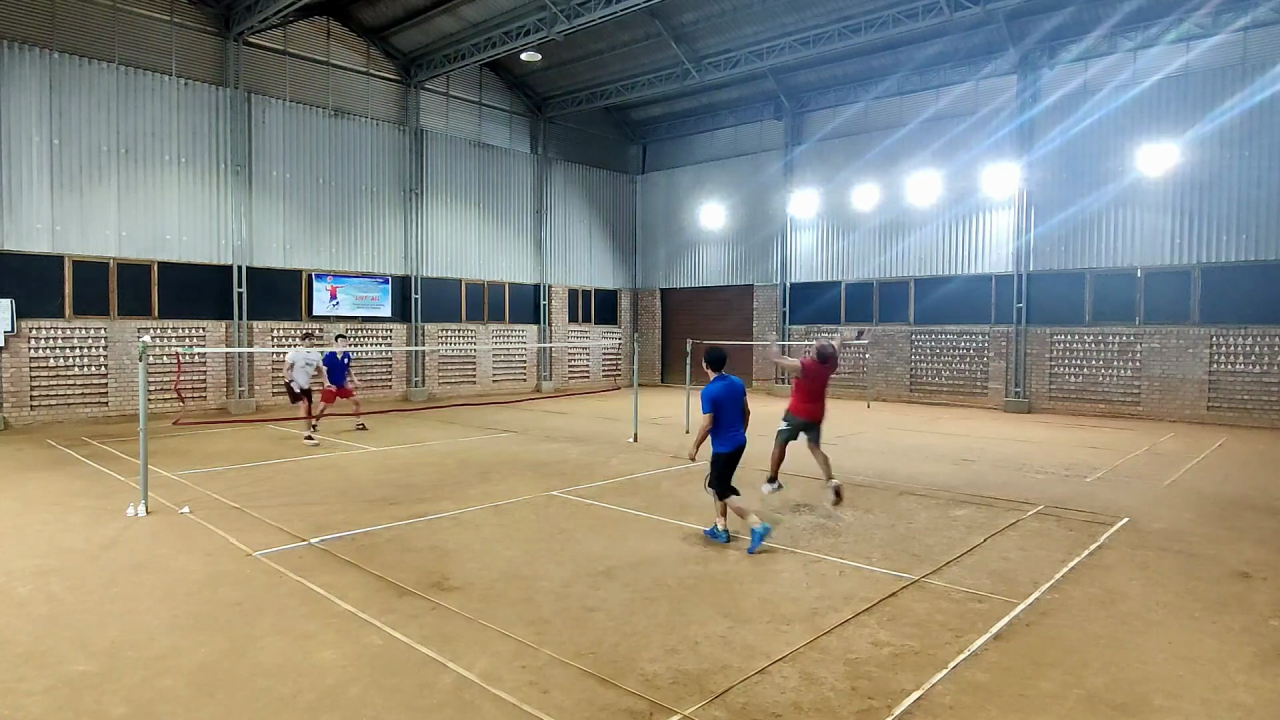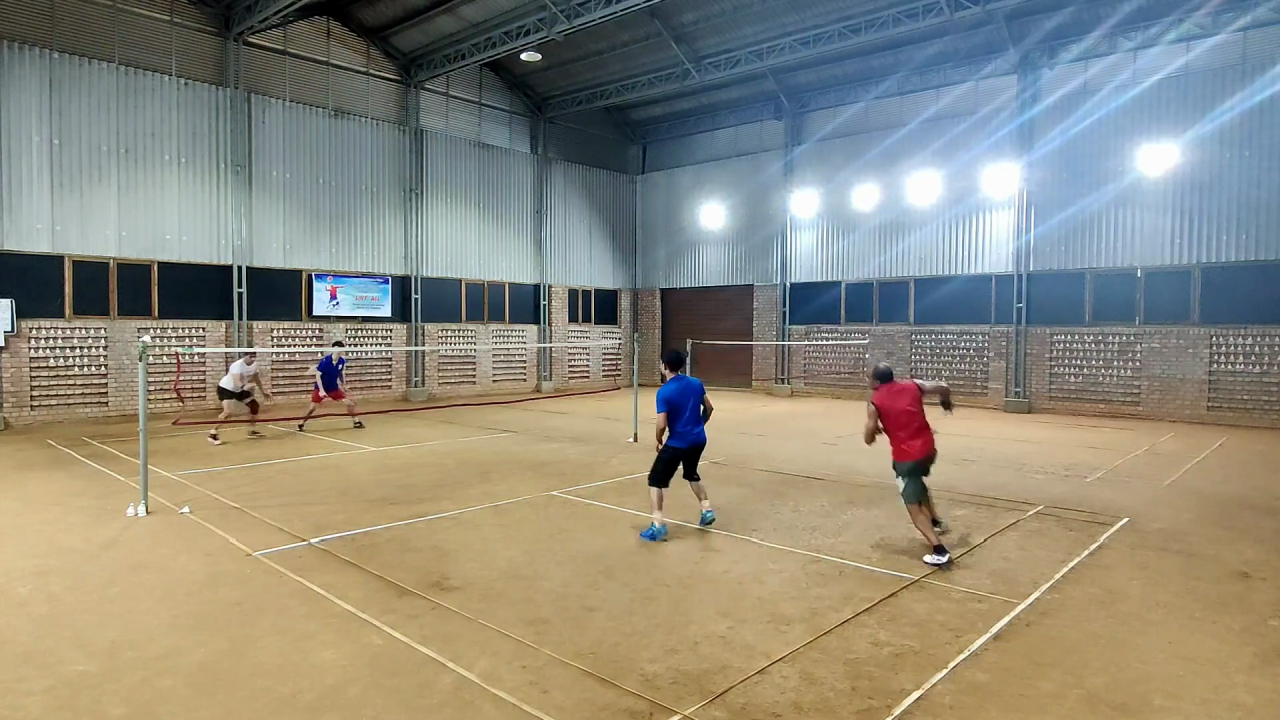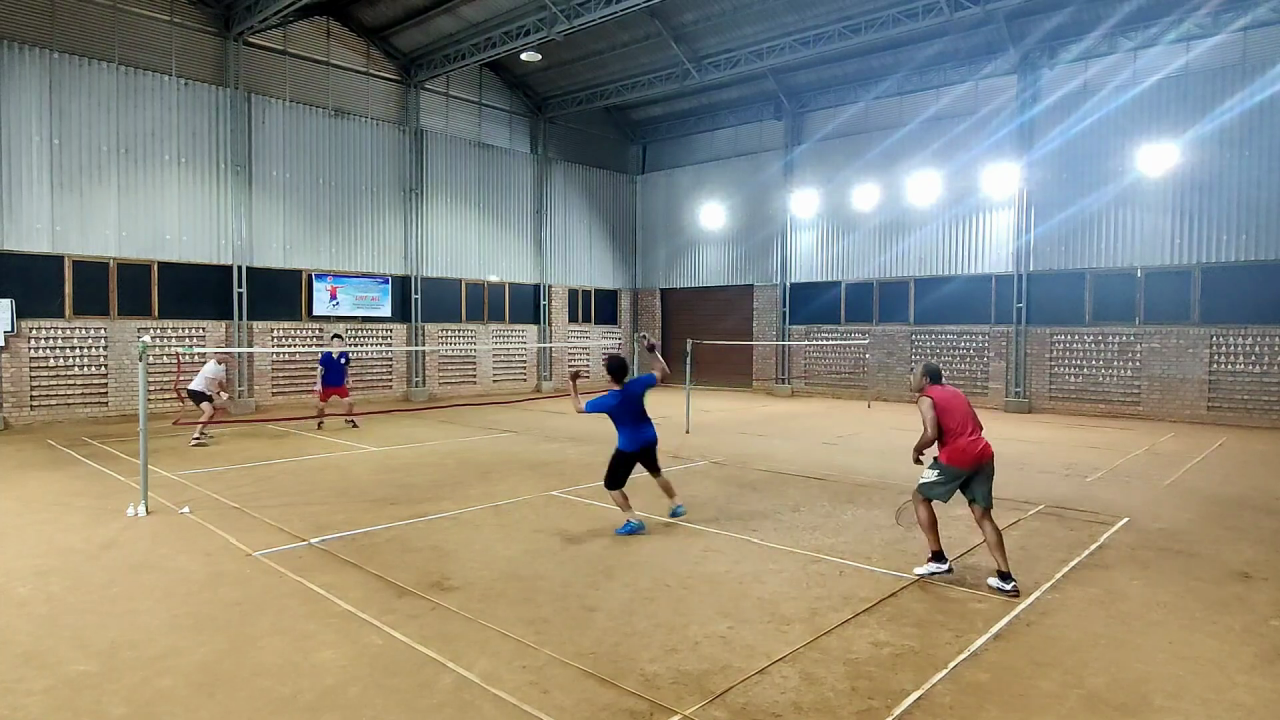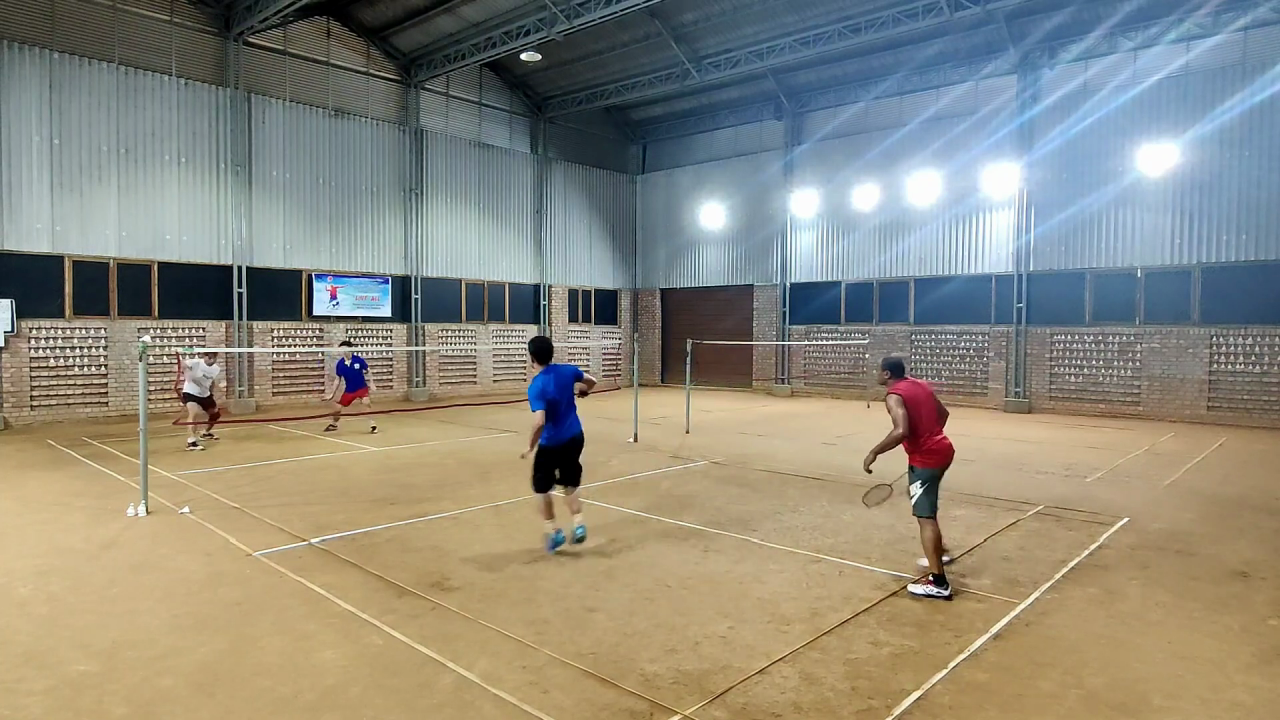
dt=0.5s
person 1, frame 1
left shoulder: (802, 365)
right shoulder: (830, 364)
left elbow: (775, 358)
right elbow: (836, 346)
left wrist: (773, 343)
left hip: (796, 413)
right hip: (816, 414)
left knee: (780, 443)
right knee: (815, 448)
left ankle: (773, 481)
right ankle: (831, 482)
person 1, frame 2
left shoulder: (875, 403)
right shoulder: (912, 386)
left elbow: (869, 438)
right elbow: (943, 387)
left wrist: (877, 430)
right wrist: (946, 402)
left hip: (906, 456)
right hip: (928, 449)
left knee: (914, 505)
right knee: (915, 484)
left ankle: (939, 551)
right ankle: (935, 522)
person 1, frame 3
left shoulder: (926, 398)
right shoulder: (956, 393)
left elbow: (931, 434)
right elbow: (978, 426)
left wrist: (916, 450)
left hip: (955, 459)
right hip: (983, 454)
left knee: (920, 499)
right knee: (983, 516)
left ankle: (938, 559)
right ankle: (1006, 579)
person 1, frame 4
left shoulder: (894, 395)
right shoulder: (921, 385)
left elbow: (901, 431)
right elbow: (943, 413)
left wrist: (874, 453)
left hip: (925, 458)
right hip: (943, 450)
left knee: (925, 517)
right knee: (926, 508)
left ankle: (939, 583)
right ankle: (938, 553)
person 2, frame 1
left shoulder: (709, 392)
right shoulder: (737, 383)
left elbow: (707, 425)
right elbow: (746, 412)
left wrist: (695, 447)
left hip: (723, 448)
right hip: (738, 443)
left knee: (725, 492)
right knee: (715, 484)
left ankle: (757, 526)
right ankle: (720, 528)
person 2, frame 2
left shoulder: (664, 392)
right shoulder: (696, 383)
left elbow: (661, 424)
right elbow: (709, 408)
left wrist: (658, 440)
left hip: (677, 444)
right hip: (698, 440)
left knee: (656, 481)
right knee: (691, 475)
left ankle: (658, 526)
right ankle: (706, 509)
person 2, frame 3
left shoulder: (605, 402)
right shoulder: (638, 385)
left elbow: (579, 408)
right elbow: (664, 373)
left wrist: (572, 383)
right wrist: (653, 351)
left hip: (628, 448)
right hip: (650, 440)
left knee: (612, 485)
right knee: (656, 473)
left ankle: (634, 521)
right ankle: (676, 505)
person 2, frame 4
left shoulder: (536, 387)
right shoulder: (567, 371)
left elbow: (539, 422)
right elbow: (592, 382)
left wrist: (530, 446)
right wrist: (583, 391)
left hip: (551, 443)
right hip: (575, 437)
left knee: (541, 489)
right knee: (570, 485)
left ankle: (554, 533)
right ankle: (578, 525)
